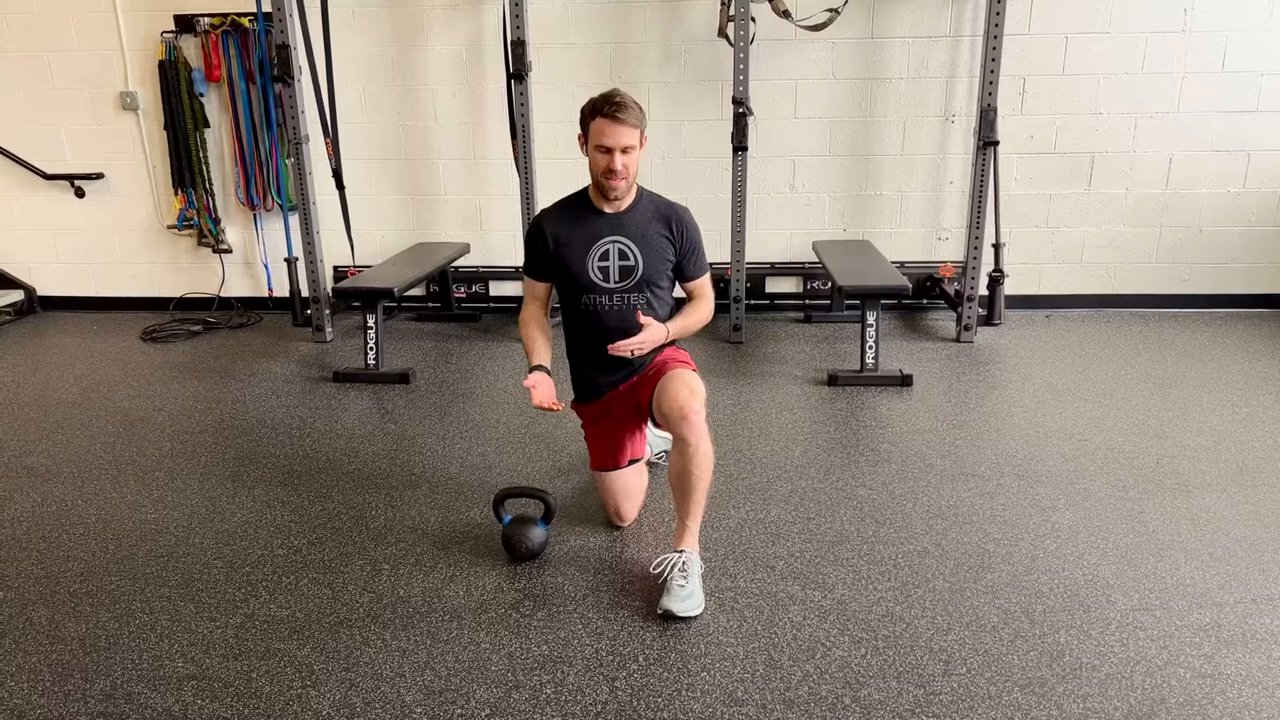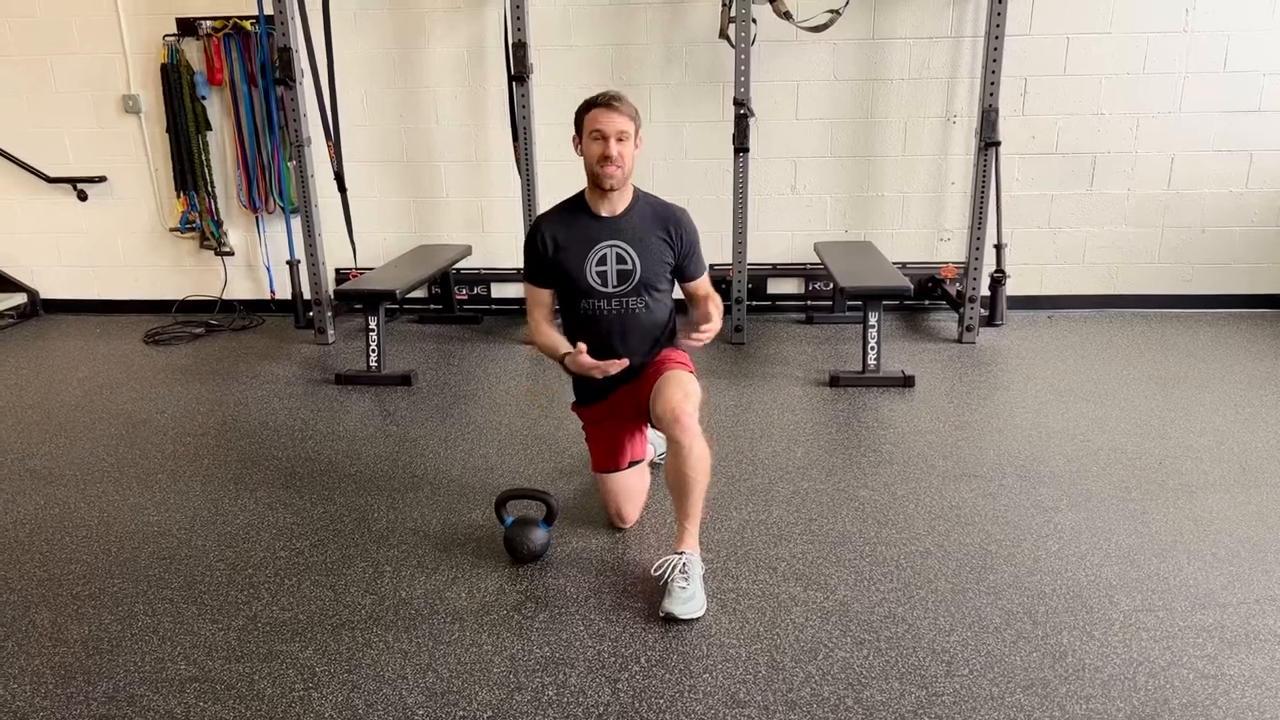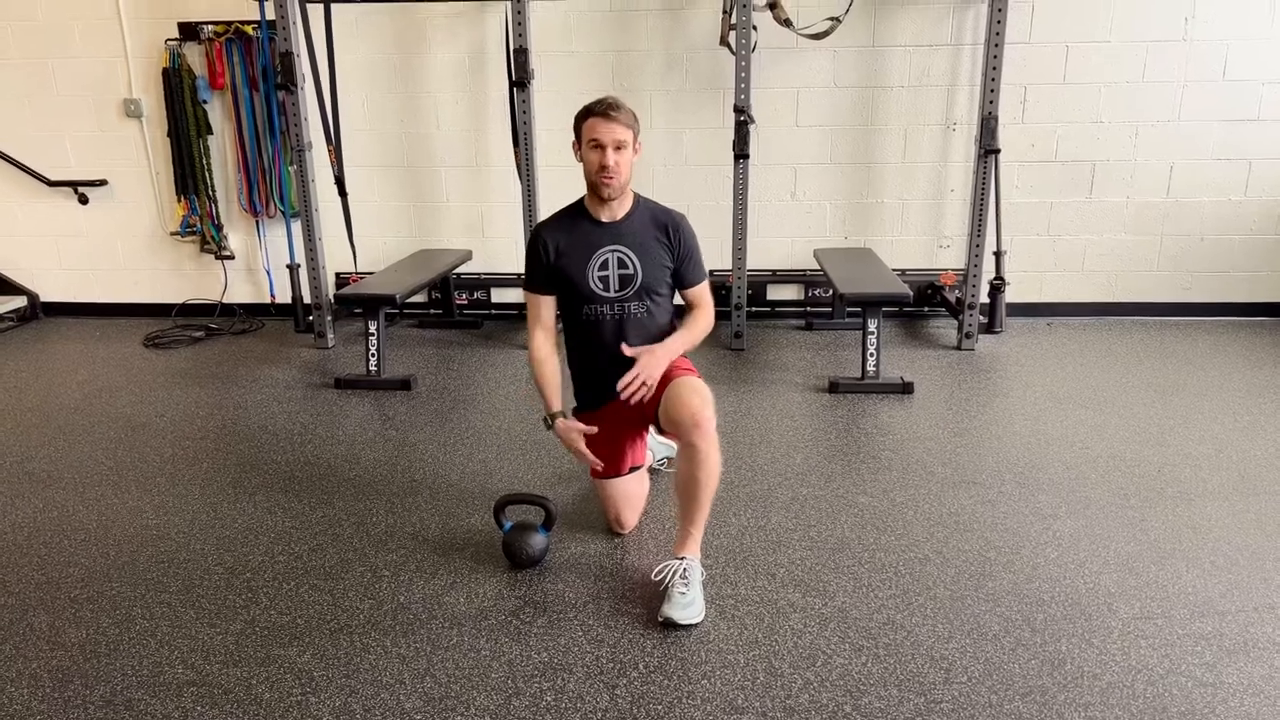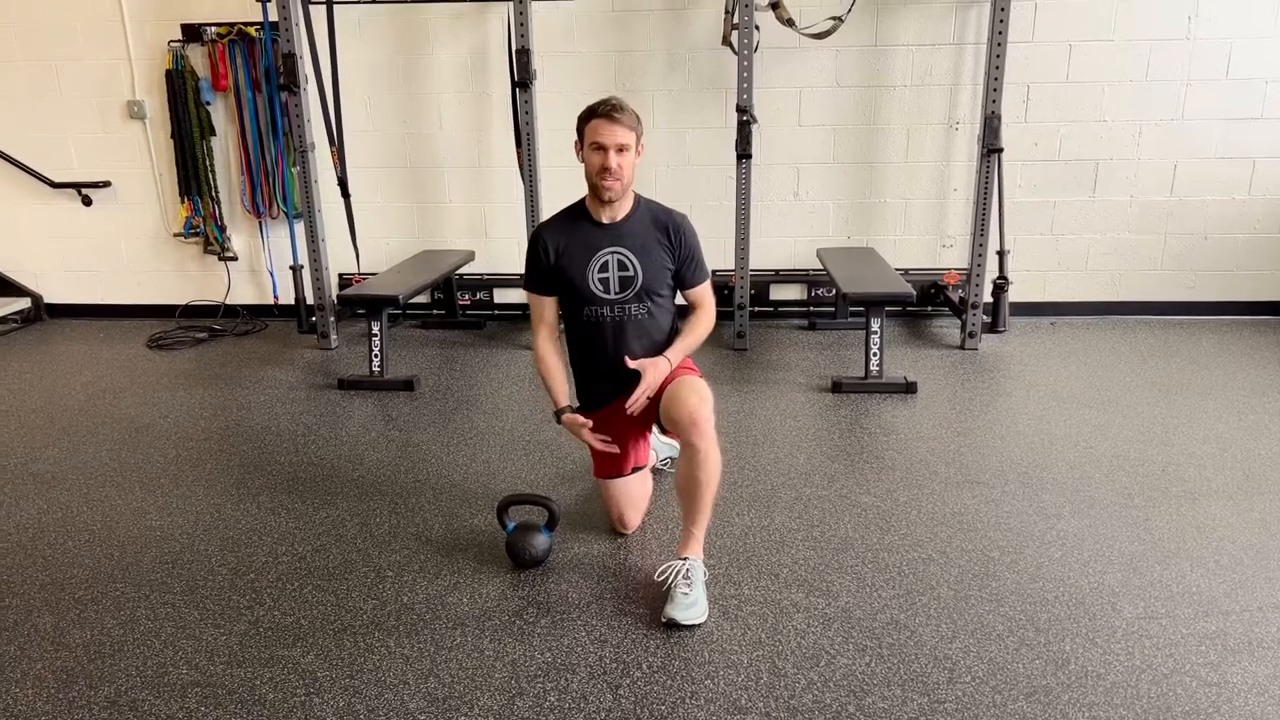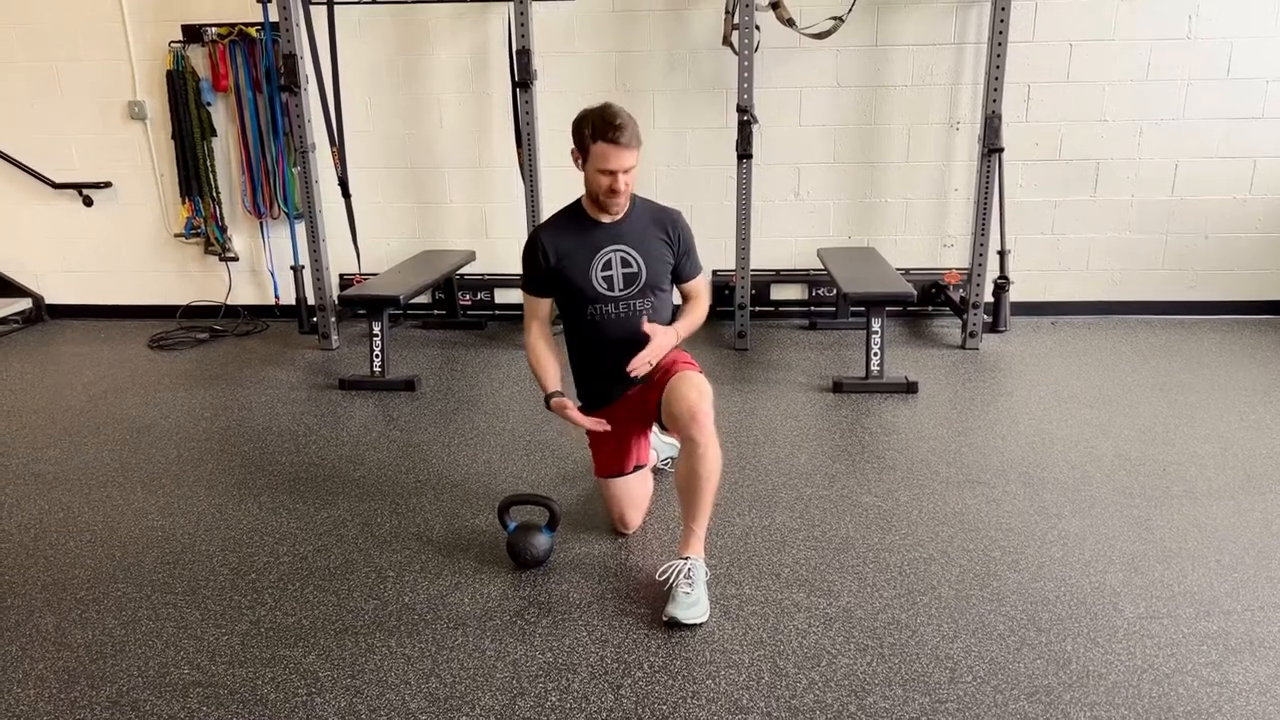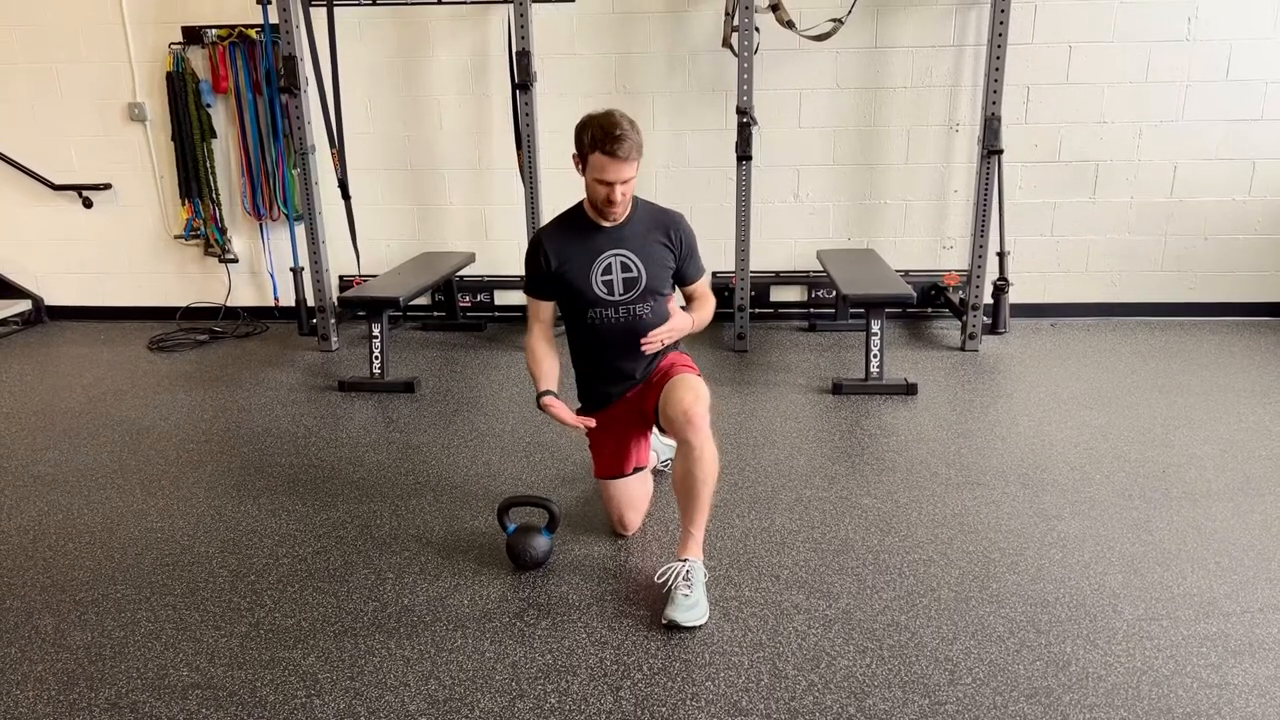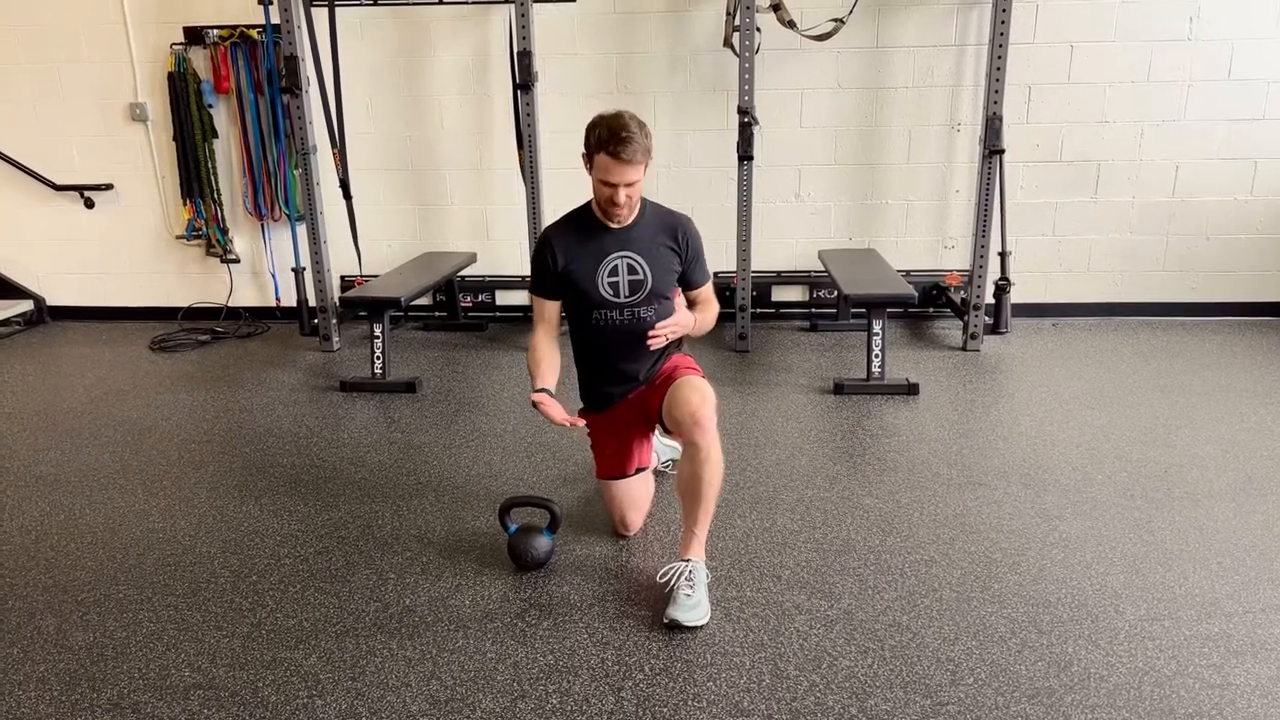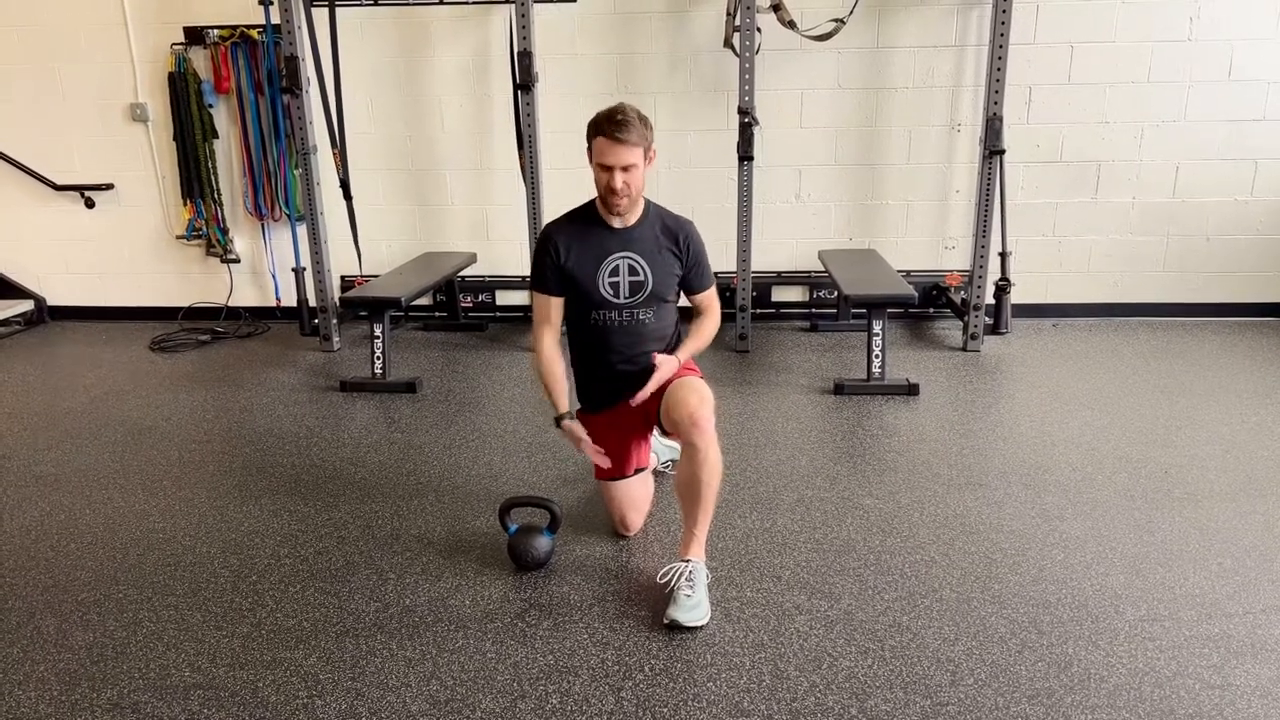
dt=0.4s
person 1, frame 1
left shoulder: (673, 220)
right shoulder: (552, 226)
left elbow: (704, 301)
right elbow: (535, 305)
left wrist: (663, 331)
right wrist: (539, 368)
left hip: (659, 361)
right hip: (597, 385)
left knee: (688, 414)
right knee: (622, 516)
left ankle: (687, 552)
right ankle: (645, 442)
person 1, frame 2
left shoulder: (671, 221)
right shoulder: (550, 230)
left elbow: (702, 292)
right elbow: (538, 314)
left wrist: (711, 317)
right wrist: (566, 356)
left hip: (661, 362)
right hip: (599, 385)
left knee: (681, 418)
right knee: (623, 517)
left ankle: (687, 553)
right ankle: (644, 443)
person 1, frame 3
left shoulder: (670, 227)
right shoulder: (550, 238)
left elbow: (703, 308)
right elbow: (541, 331)
left wrist: (666, 349)
right wrist: (556, 416)
left hip: (662, 370)
right hip: (598, 395)
left knee: (698, 422)
right knee: (622, 523)
left ankle: (688, 558)
right ankle: (647, 445)
person 1, frame 4
left shoulder: (672, 228)
right shoulder: (551, 238)
left elbow: (704, 309)
right elbow: (544, 330)
left wrist: (665, 361)
right wrist: (563, 409)
left hip: (663, 371)
right hip: (602, 394)
left knee: (697, 421)
right knee: (626, 523)
left ankle: (690, 559)
right ankle: (650, 447)
person 1, frame 5
left shoulder: (667, 224)
right shoulder: (549, 241)
left elbow: (698, 298)
right elbow: (536, 326)
left wrist: (671, 336)
right wrist: (554, 394)
left hip: (664, 366)
right hip: (603, 394)
left knee: (697, 416)
right knee: (627, 522)
left ankle: (692, 558)
right ankle: (653, 447)
person 1, frame 6
left shoulder: (669, 227)
right shoulder: (550, 243)
left elbow: (704, 299)
right elbow: (540, 327)
left wrist: (684, 322)
right wrist: (546, 391)
left hip: (664, 367)
right hip: (604, 394)
left knee: (691, 417)
right knee: (626, 524)
left ankle: (690, 560)
right ankle: (651, 448)
person 1, frame 7
left shoulder: (677, 230)
right shoulder: (557, 243)
left elbow: (708, 307)
right elbow: (545, 327)
left wrist: (688, 321)
right wrist: (543, 389)
left hip: (668, 369)
right hip: (606, 395)
left knee: (699, 419)
right knee: (627, 525)
left ankle: (692, 560)
right ankle: (653, 449)
person 1, frame 8
left shoulder: (679, 234)
right shoulder: (559, 239)
left elbow: (709, 312)
right elbow: (546, 331)
left wrist: (676, 359)
right wrist: (563, 414)
left hip: (665, 376)
right hip: (604, 396)
left knee: (697, 419)
right knee: (627, 525)
left ankle: (692, 562)
right ankle: (652, 448)
